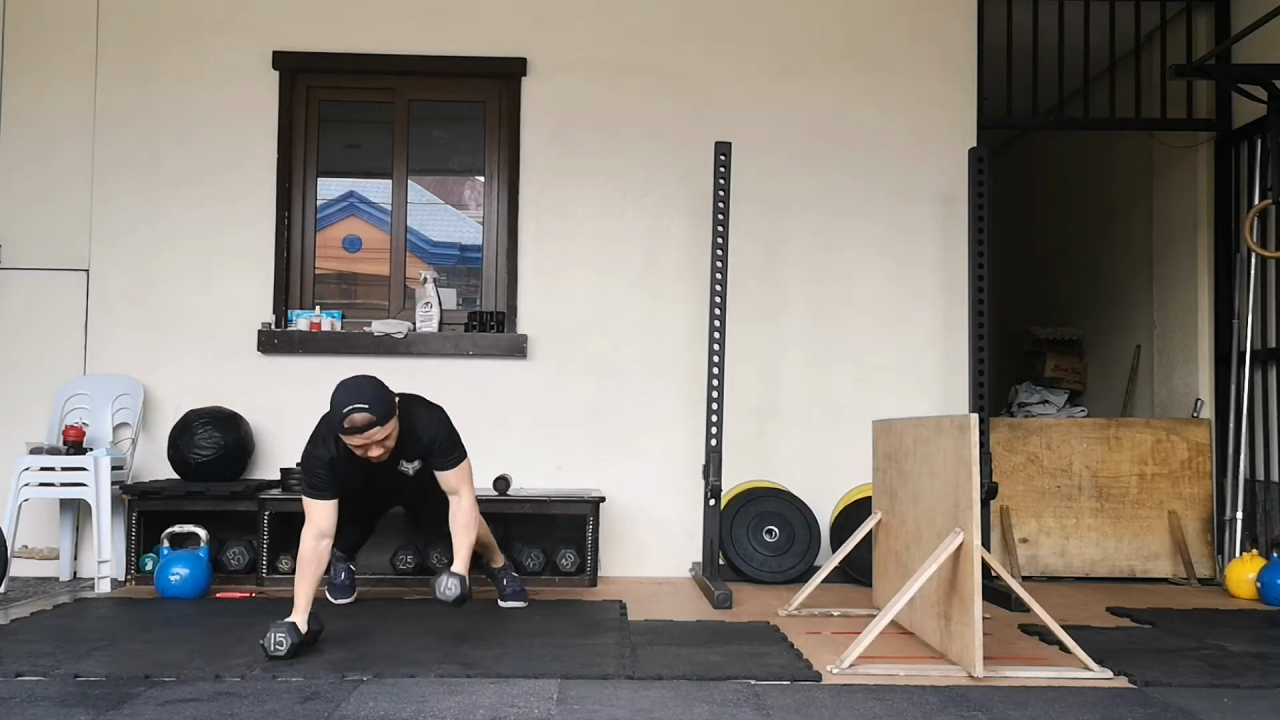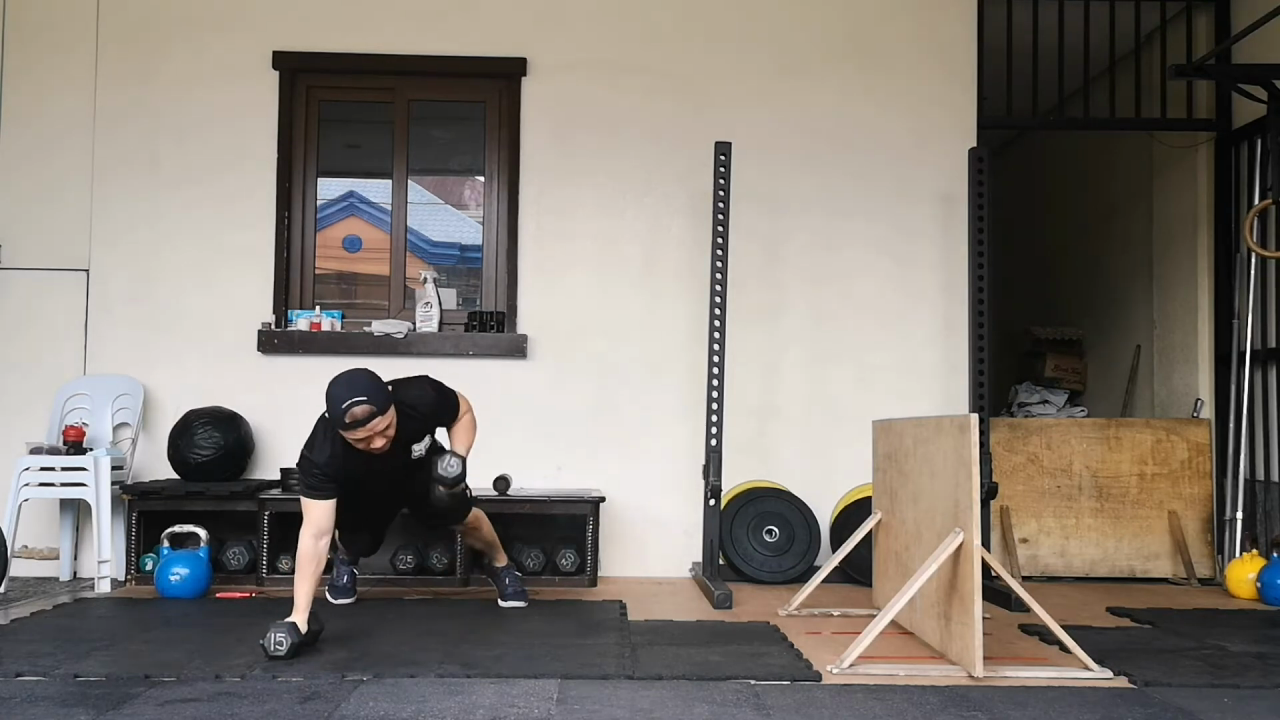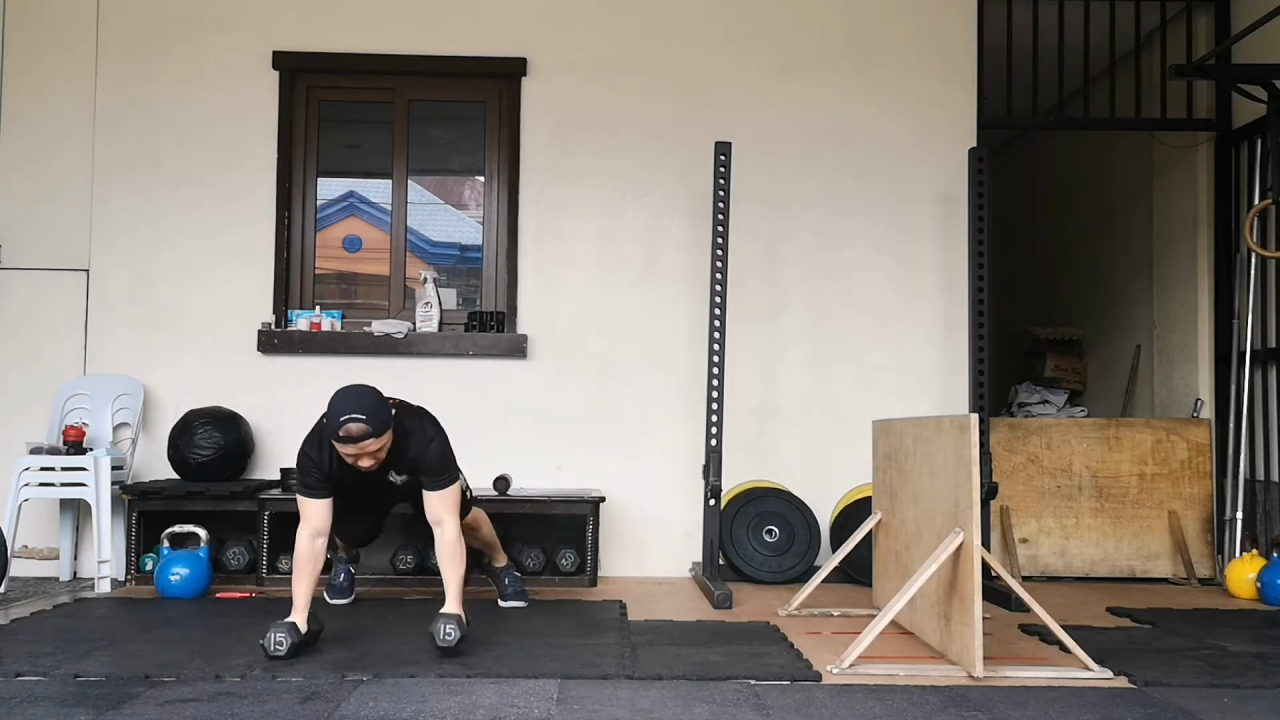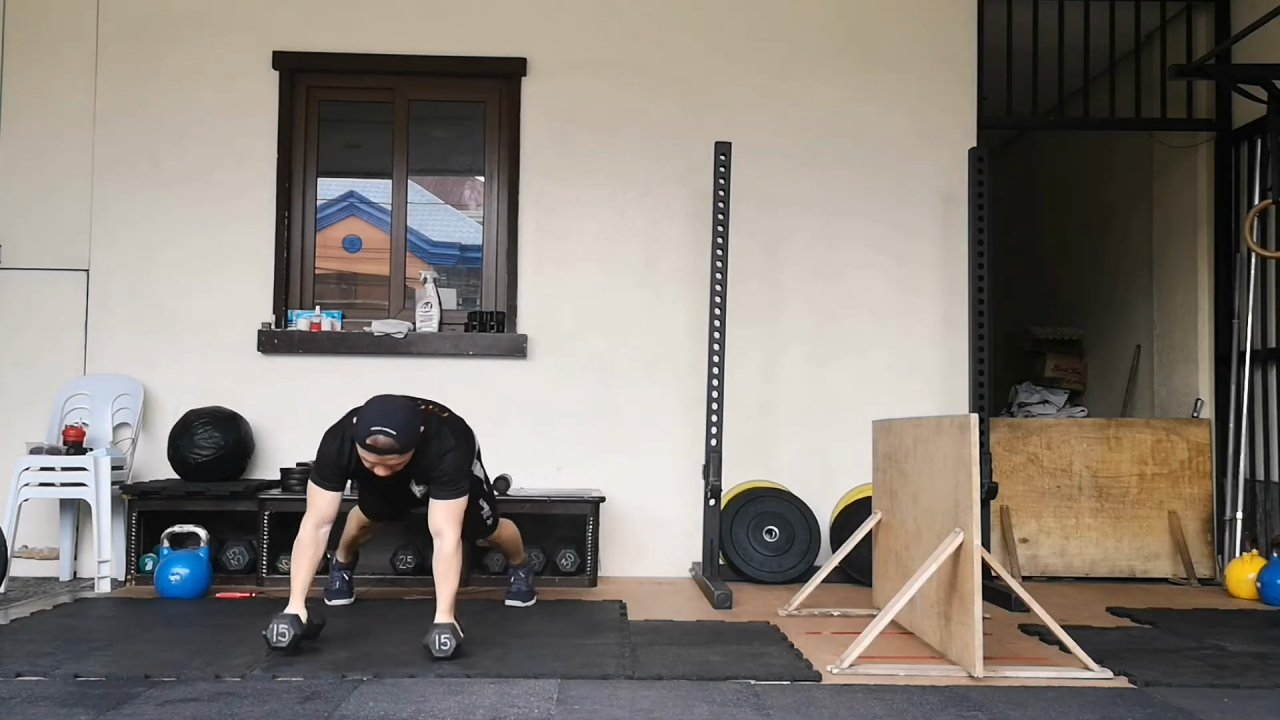
dt=0.4s
person 1, frame 1
left shoulder: (427, 422)
right shoulder: (321, 452)
left elbow: (462, 494)
right elbow: (318, 535)
left wrist: (460, 568)
right wrist: (299, 616)
left hip: (419, 479)
left knee: (463, 520)
left ankle: (498, 566)
right ankle: (341, 559)
person 1, frame 2
left shoulder: (422, 397)
right shoulder: (319, 454)
left elbow: (464, 412)
right elbow: (316, 535)
left wrist: (456, 462)
right wrist: (299, 616)
left hip: (424, 473)
left knee: (465, 518)
left ankle: (501, 566)
right ankle: (345, 560)
person 1, frame 3
left shoulder: (426, 438)
right shoulder: (316, 451)
left elbow: (445, 525)
right elbow: (313, 535)
left wrist: (453, 603)
right wrist: (298, 615)
left hip: (418, 473)
left knee: (465, 517)
left ankle: (500, 566)
right ankle: (345, 560)
person 1, frame 4
left shoulder: (447, 449)
right shoulder: (340, 441)
left elbow: (446, 536)
right elbow: (318, 521)
left wrist: (445, 615)
right wrist: (296, 603)
left hip: (453, 469)
left knee: (485, 529)
left ankle: (519, 566)
right ankle: (342, 563)
